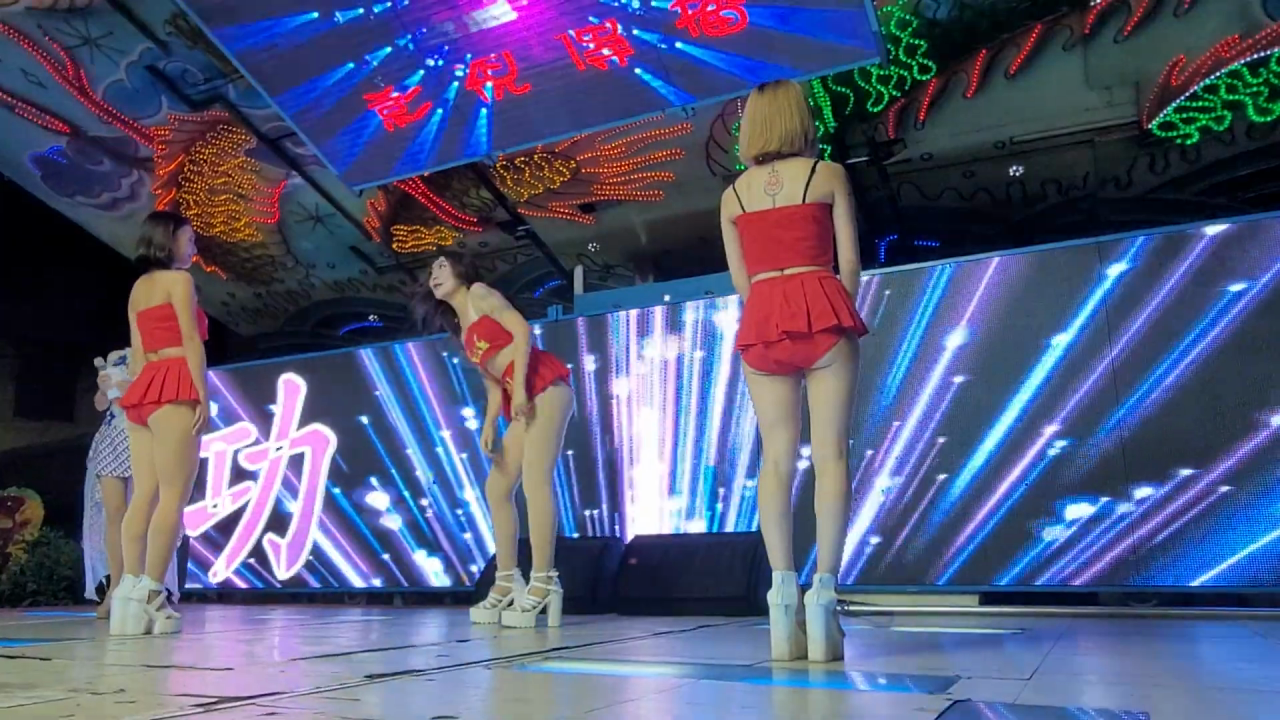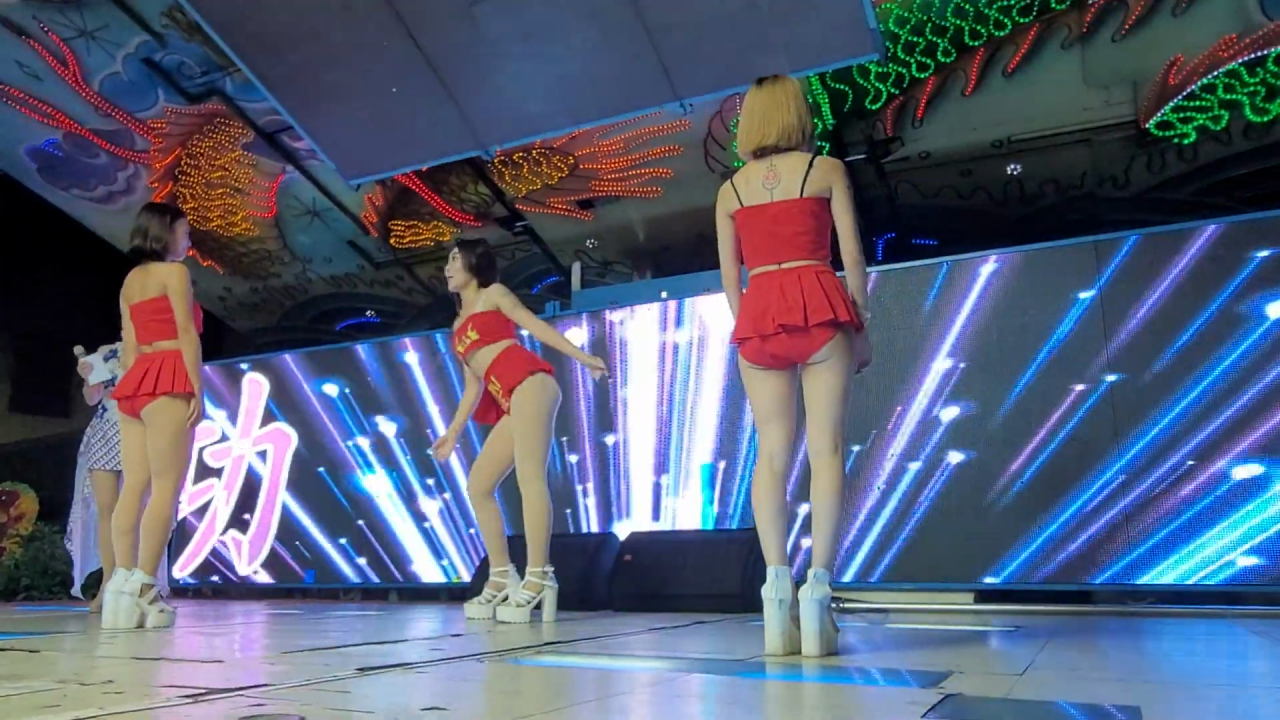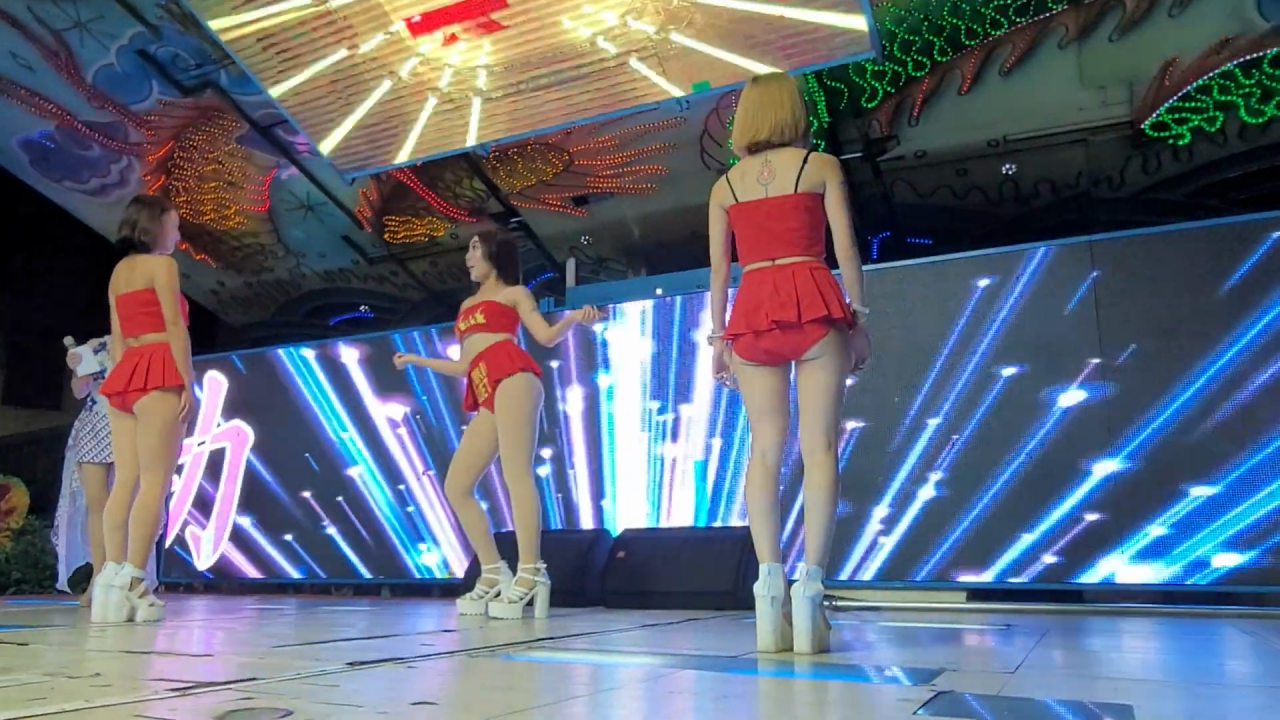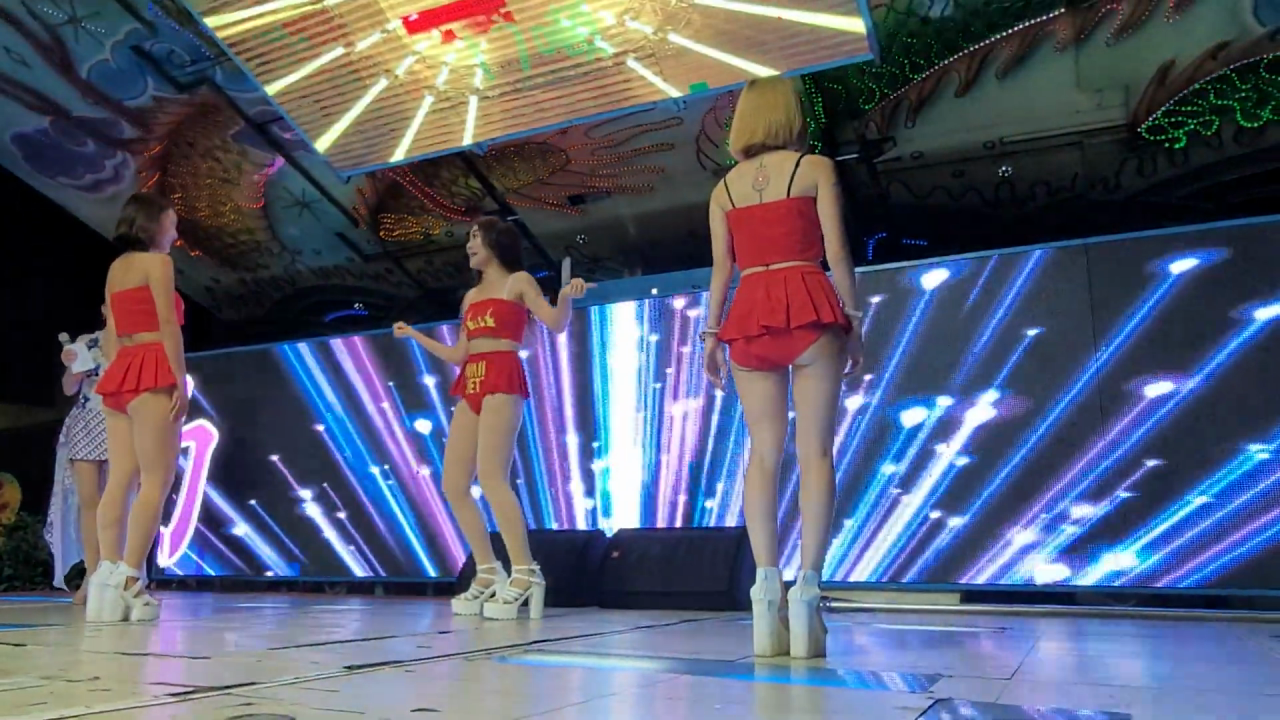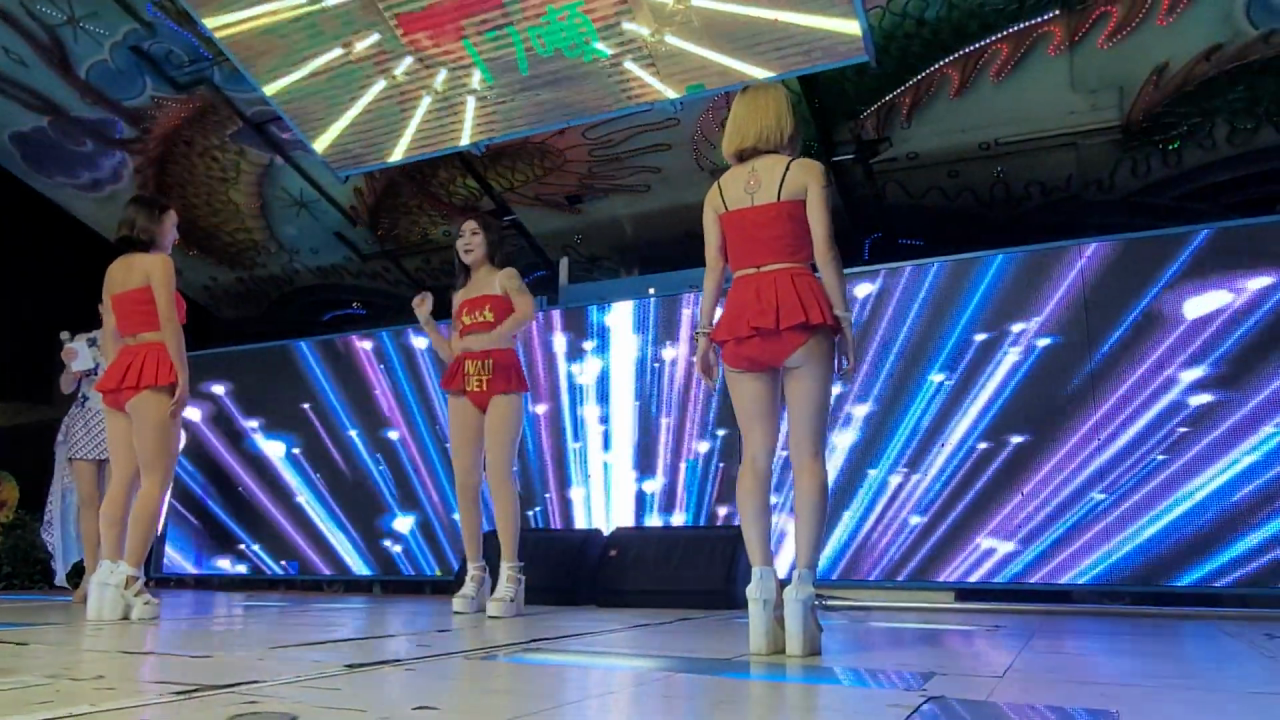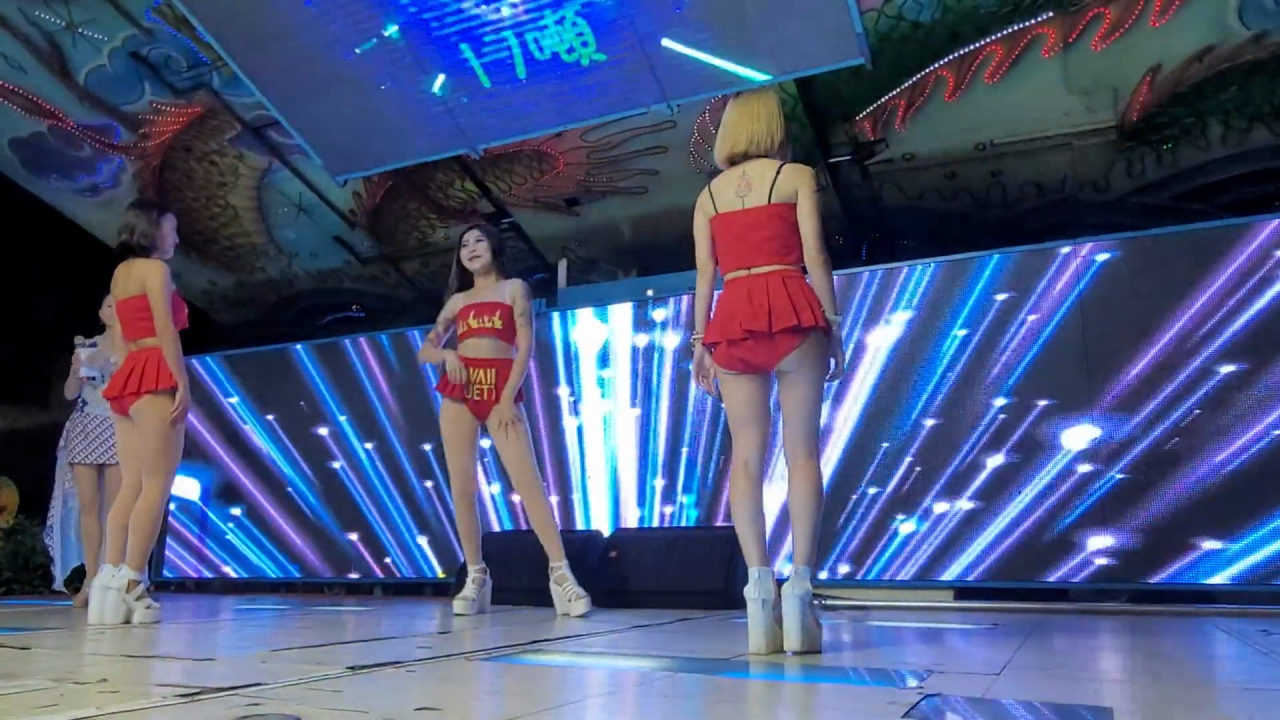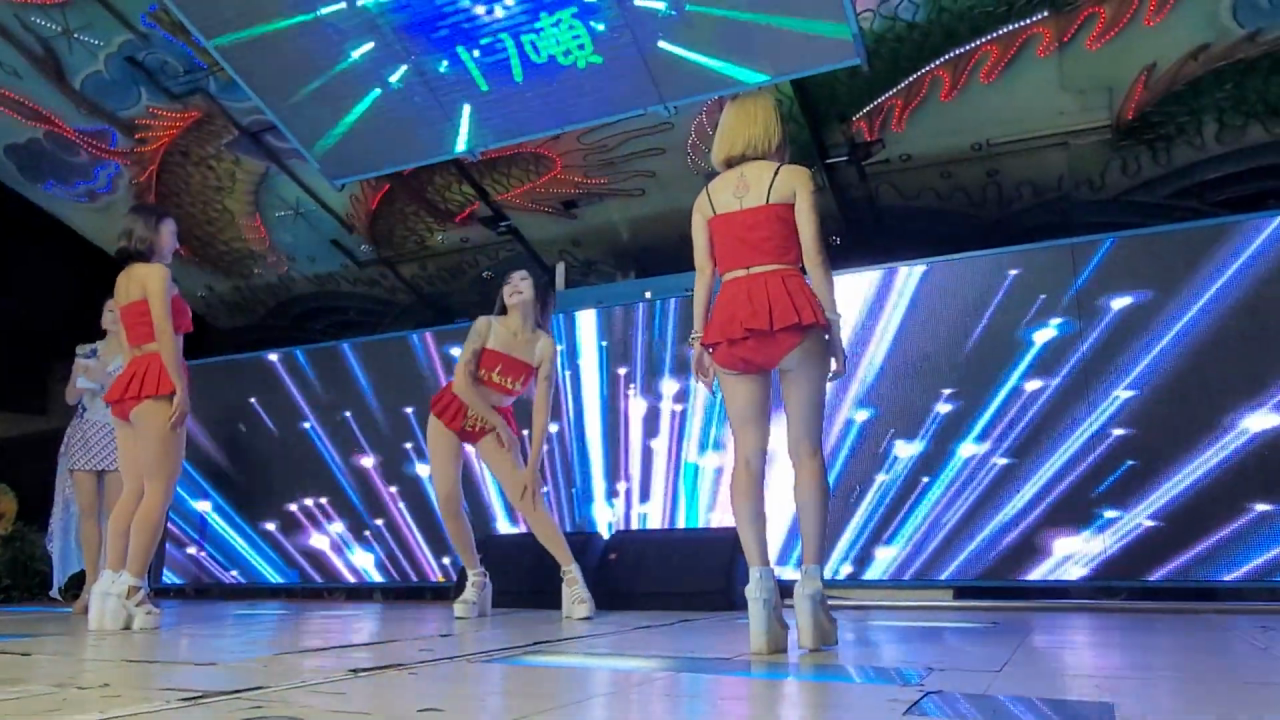
dt=0.4s
person 1, frame 1
left shoulder: (732, 194)
right shoulder: (828, 175)
left elbow: (741, 278)
right elbow: (849, 260)
left hip: (762, 322)
right hip: (821, 313)
left knee: (777, 458)
right knee: (830, 453)
left ankle: (783, 594)
right ankle: (823, 592)
person 1, frame 2
left shoulder: (730, 189)
right shoulder: (827, 169)
left elbow: (729, 272)
right elbow: (852, 254)
right wrist: (859, 321)
left hip: (758, 316)
right hip: (818, 308)
left knee: (771, 453)
right knee: (825, 448)
left ankle: (778, 588)
right ankle: (817, 586)
person 1, frame 3
left shoulder: (725, 184)
right shoulder: (821, 166)
left elbow: (718, 267)
right elbow: (846, 248)
left wrist: (719, 335)
right wrist: (858, 319)
left hip: (752, 312)
right hip: (813, 305)
left knee: (764, 450)
right knee: (818, 446)
left ankle: (770, 585)
right ankle: (811, 583)
person 1, frame 4
left shoulder: (724, 186)
right shoulder: (817, 168)
left elbow: (721, 267)
right elbow: (837, 252)
left wrist: (711, 334)
right wrist: (852, 319)
left hip: (749, 316)
right hip: (808, 310)
left knee: (763, 454)
right knee: (814, 452)
left ankle: (767, 592)
right ankle: (806, 589)
person 1, frame 5
left shoulder: (718, 189)
right shoulder: (807, 172)
left elbow: (714, 269)
right elbow: (825, 253)
left wrist: (704, 335)
right wrist: (844, 320)
left hip: (742, 319)
right hip: (799, 311)
left knee: (755, 455)
right knee: (806, 453)
left ankle: (763, 589)
right ankle: (801, 587)
person 1, frame 6
left shoulder: (709, 193)
right shoulder: (797, 176)
left elbow: (705, 273)
right elbow: (815, 258)
left wrist: (701, 340)
right wrist: (833, 325)
left hip: (732, 320)
right hip: (790, 312)
left knee: (747, 457)
right knee: (801, 453)
left ankle: (760, 590)
right ankle: (799, 581)
person 1, frame 7
left shoulder: (706, 196)
right shoulder: (795, 177)
left elbow: (703, 273)
right elbow: (813, 257)
left wrist: (699, 339)
right wrist: (833, 324)
left hip: (731, 320)
right hip: (789, 311)
left knee: (748, 455)
right knee: (806, 451)
left ankle: (760, 590)
right ankle: (810, 585)
person 2, frame 1
left shoulder: (138, 287)
right shoulder: (178, 278)
left elbow: (137, 350)
right elbow: (191, 339)
left wrist: (141, 391)
right wrist: (202, 394)
left hip: (143, 392)
right hip: (173, 389)
left knee: (144, 495)
right knee: (173, 494)
left ankle: (131, 591)
right ankle: (149, 594)
person 2, frame 2
left shoulder: (130, 279)
right shoulder: (174, 271)
left elbow: (129, 342)
right elbow: (186, 333)
left wrist: (134, 385)
right wrist: (197, 389)
left hip: (135, 384)
right hip: (167, 382)
left knee: (134, 487)
right knee: (166, 487)
left ankle: (123, 585)
right ankle: (142, 588)
person 2, frame 3
left shoulder: (119, 271)
right shoulder: (161, 264)
left elbow: (117, 335)
right elbow: (174, 325)
left wrist: (124, 377)
right wrist: (188, 381)
left hip: (125, 377)
right hip: (158, 375)
left knee: (125, 481)
right knee: (155, 481)
left ankle: (113, 578)
right ankle: (132, 582)
person 2, frame 4
left shoulder: (116, 267)
right shoulder: (157, 261)
left elbow: (112, 332)
right elbow: (168, 325)
left wrist: (118, 373)
right wrist: (180, 380)
left hip: (119, 376)
right hip: (151, 373)
left knee: (120, 480)
right knee: (156, 481)
left ankle: (108, 578)
right ankle: (127, 581)
person 2, frame 5
left shoulder: (114, 268)
right shoulder: (158, 262)
left elbow: (110, 330)
right elbow: (169, 323)
left wrist: (118, 371)
right wrist: (183, 377)
left hip: (120, 376)
right hip: (152, 373)
left knee: (122, 480)
right knee: (155, 480)
left ankle: (109, 577)
right ankle: (127, 581)
person 2, frame 6
left shoulder: (121, 272)
right shoulder: (155, 268)
left elbow: (121, 335)
right elbow: (165, 329)
left wrist: (129, 375)
right wrist: (183, 383)
left hip: (127, 380)
right hip: (155, 378)
left knee: (132, 485)
right knee: (156, 485)
left ankle: (111, 581)
right ankle: (129, 584)
person 2, frame 7
left shoulder: (125, 278)
right shoulder: (156, 273)
right elbow: (164, 333)
right wrist: (181, 387)
left hip: (131, 384)
right hip: (156, 383)
left knee: (133, 491)
right knee: (159, 490)
left ankle: (111, 587)
right ankle: (129, 592)
person 3, frame 1
left shoulder: (481, 294)
right shoulder: (464, 332)
left elbow: (523, 331)
left wrist: (521, 386)
right wrist: (489, 426)
left hip: (544, 386)
right hip: (522, 402)
left knee: (535, 483)
right knee: (495, 488)
left ankle: (543, 583)
right ankle: (508, 583)
person 3, frame 2
left shoulder: (493, 294)
right shoulder: (459, 326)
left elbow: (535, 325)
right elbow: (473, 386)
left wrist: (580, 355)
right wrist: (453, 431)
left hip: (530, 383)
right hip: (509, 404)
left knee: (529, 477)
right knee: (478, 486)
left ankle: (539, 578)
right ankle: (502, 578)
person 3, frame 3
left shoulder: (514, 293)
right shoulder: (467, 304)
left elbow: (545, 335)
left wrist: (572, 319)
right wrist: (418, 360)
left hip: (513, 378)
right hip: (486, 398)
left knee: (516, 473)
right knee: (456, 487)
left ankle: (530, 574)
right ankle: (494, 574)
person 3, frame 4
left shoulder: (519, 281)
right shoulder: (471, 296)
left elbow: (555, 324)
left wrist: (566, 297)
right wrist: (414, 335)
left hip: (502, 383)
right hip: (470, 390)
left knee: (491, 477)
right knee: (453, 486)
left ankle: (524, 574)
right ankle: (489, 574)
person 3, frame 5
left shoulder: (506, 277)
right shoulder: (460, 295)
left elbow: (528, 311)
left wrist: (492, 336)
right wrist: (425, 319)
left hip: (503, 379)
right hip: (463, 385)
left knee: (498, 473)
right knee: (464, 481)
left ankle: (509, 573)
right ankle: (475, 572)
person 3, frame 6
left shoulder: (514, 288)
right shoulder: (457, 300)
left elbow: (525, 347)
right elbow: (424, 351)
left wrist: (508, 398)
right wrist: (445, 354)
left hip: (503, 391)
right hip: (458, 391)
left knee: (527, 481)
right knee: (461, 486)
left ankle: (560, 572)
right ankle: (475, 575)
person 3, frame 7
left shoulder: (544, 345)
right shoulder: (486, 325)
left elbow: (542, 411)
right elbow: (460, 382)
left wrist: (533, 467)
right wrist: (501, 425)
left hip: (496, 423)
right hip: (451, 412)
left knee: (526, 497)
right knee: (447, 496)
left ankle: (571, 576)
right ankle: (476, 579)
person 4, frame 1
right shoulder: (114, 358)
right elbow: (100, 405)
right wrist: (103, 388)
right hip: (112, 441)
right knee: (113, 514)
right ankle: (114, 588)
person 4, frame 2
right shoulder: (104, 352)
right elbow: (91, 399)
right wrist: (88, 378)
right hip: (103, 434)
right knee: (105, 508)
right ankle: (107, 582)
person 4, frame 3
right shoulder: (94, 346)
right elbow: (80, 392)
right wrist: (77, 369)
right hip: (93, 428)
right knee: (94, 502)
right ankle: (98, 575)
person 4, frame 4
right shoulder: (84, 342)
right elbow: (69, 388)
right wrist: (70, 366)
right hip: (85, 427)
right knee: (87, 500)
right ankle: (91, 574)
person 4, frame 5
right shoulder: (83, 341)
right elbow: (67, 387)
right wrist: (70, 365)
right hip: (84, 425)
right knee: (86, 499)
right ankle: (89, 573)
person 4, frame 6
right shoulder: (85, 346)
right elbow: (70, 393)
left wrist: (107, 366)
right wrist: (77, 370)
left hip: (119, 428)
right hip: (85, 429)
left knee: (116, 504)
right knee: (87, 504)
right ankle: (91, 578)
person 4, frame 7
right shoulder: (86, 351)
right elbow: (71, 398)
left wrist: (105, 378)
right wrist: (77, 377)
left hip: (118, 435)
right hip: (85, 435)
left knee: (115, 510)
right knee: (87, 510)
right ankle: (90, 584)
